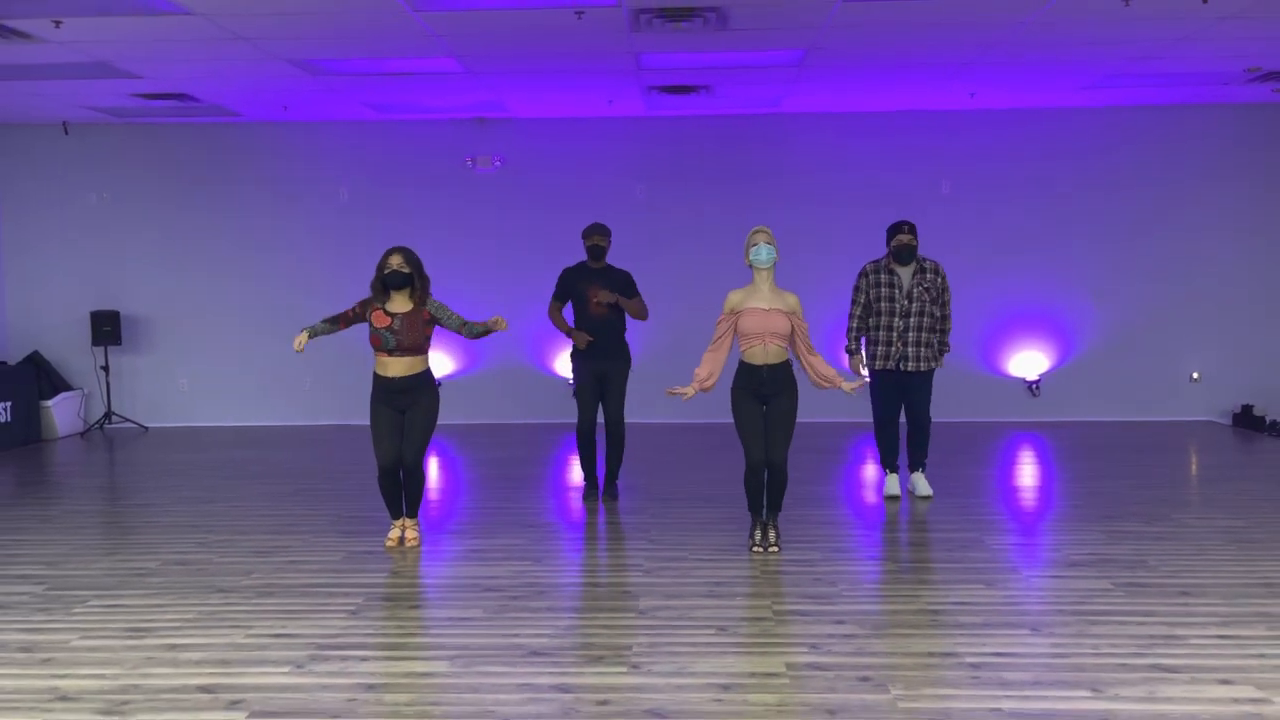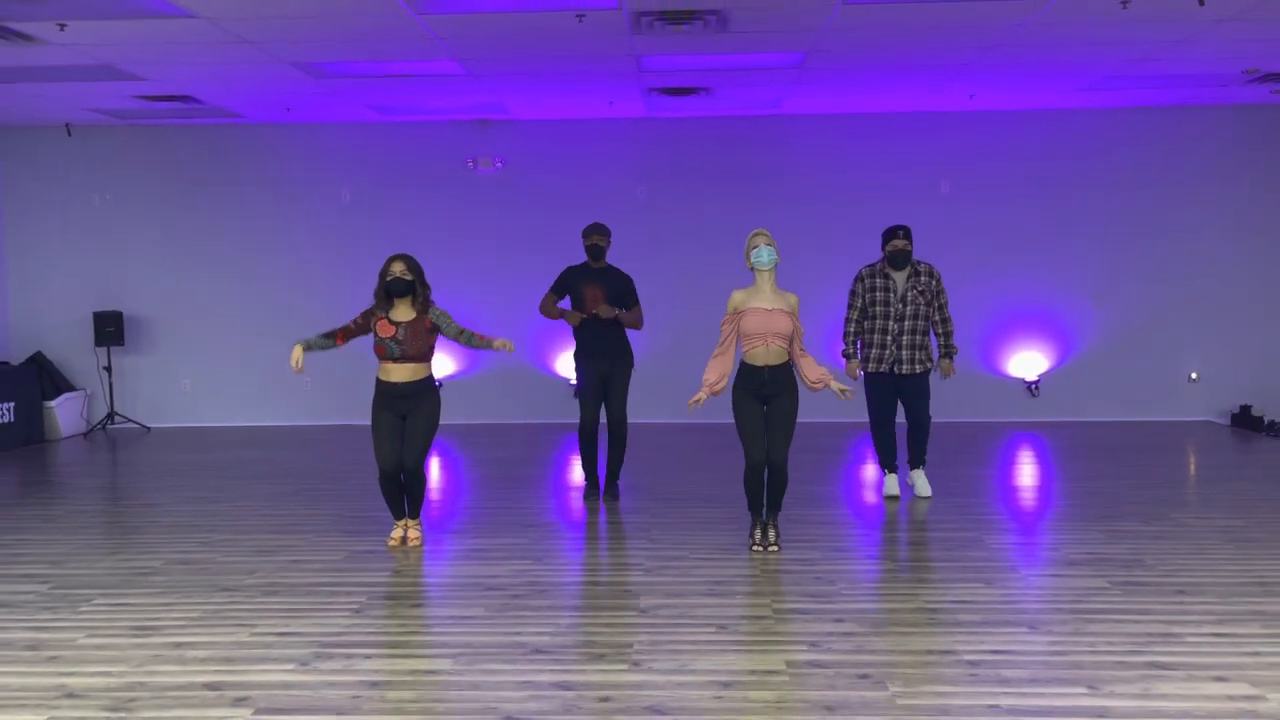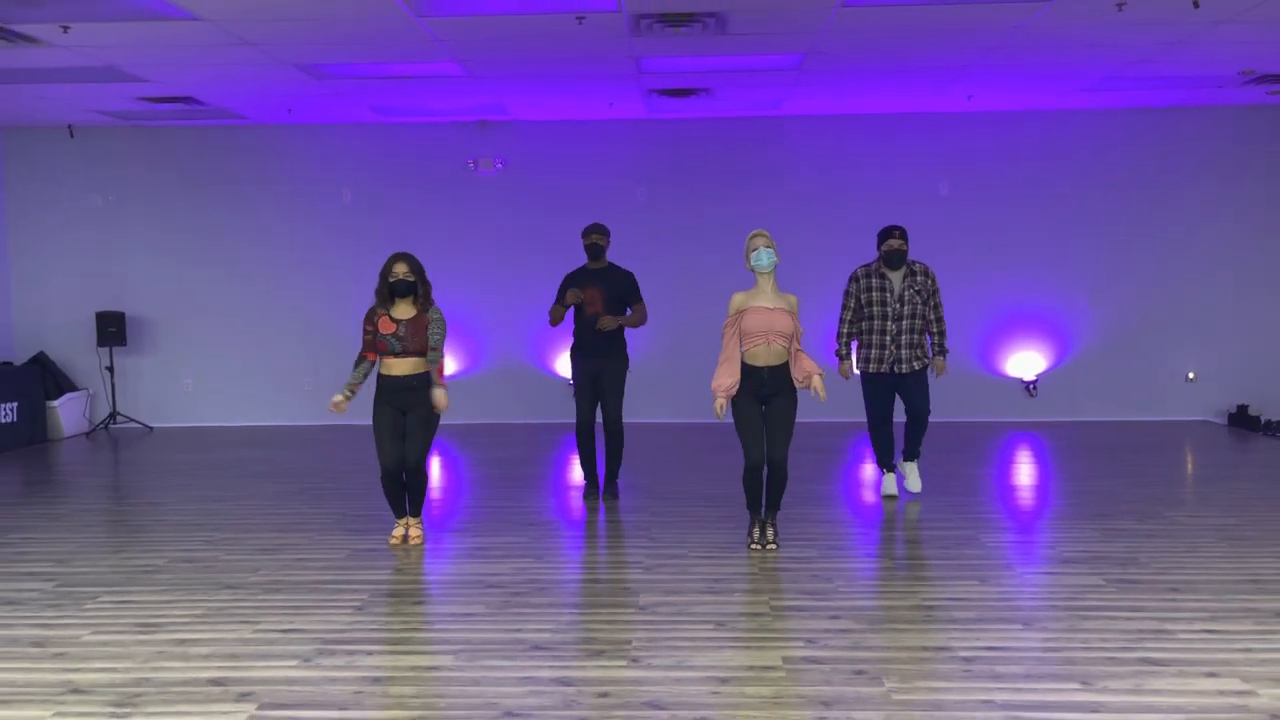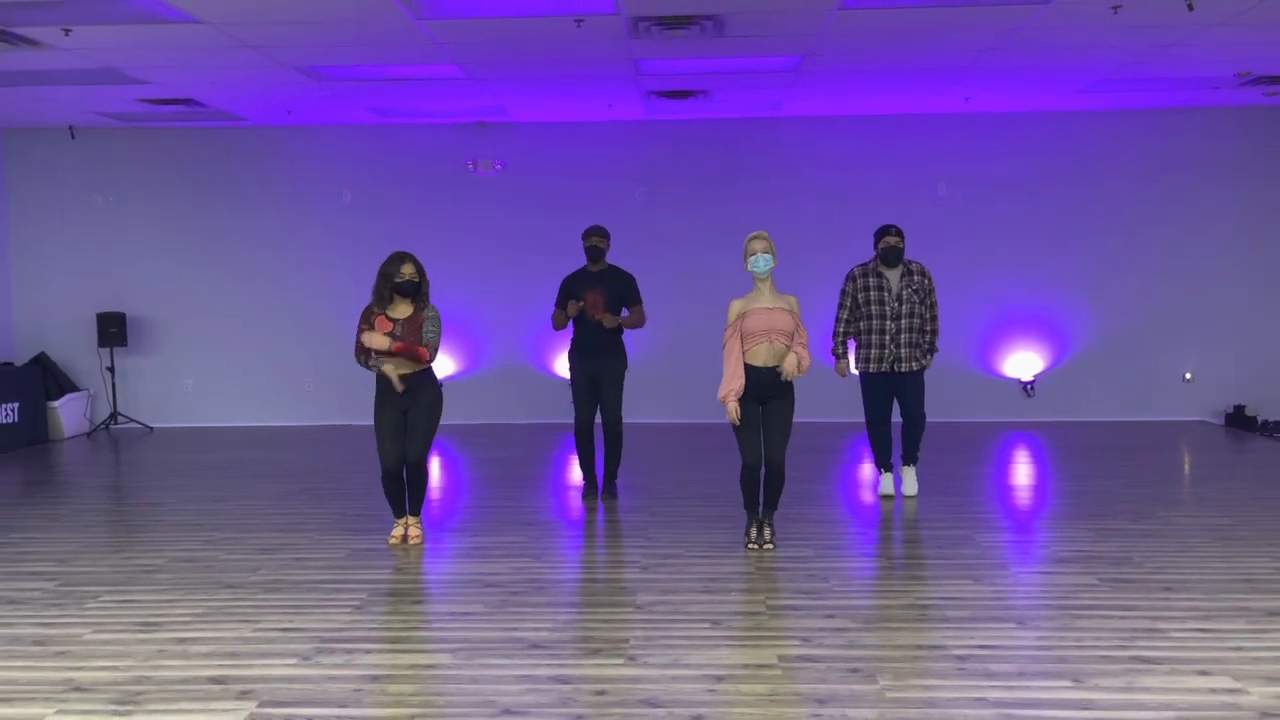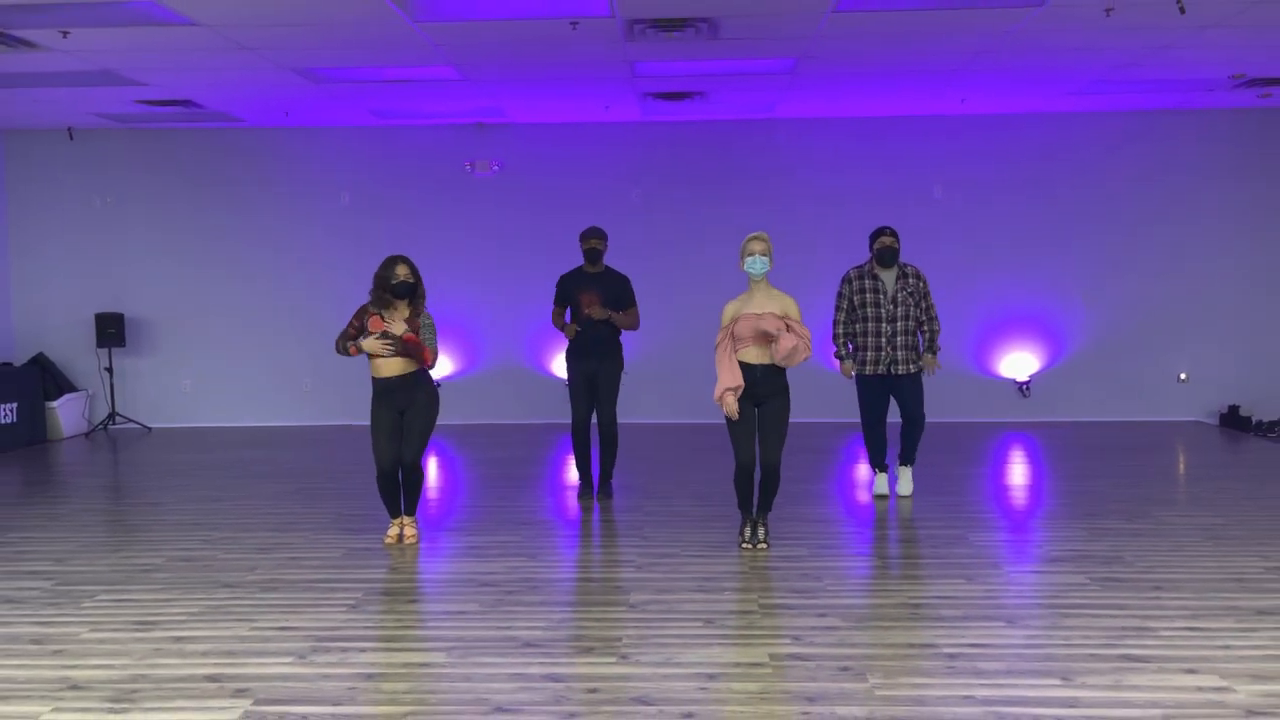
dt=0.2s
person 1, frame 1
left shoulder: (791, 301)
right shoulder: (736, 298)
left elbow: (805, 348)
right elbow: (718, 345)
left wrist: (838, 381)
right wrist: (696, 384)
left hip: (782, 383)
right hip: (747, 384)
left knee: (777, 460)
right knee: (755, 460)
left ankle: (772, 523)
right ankle: (756, 523)
person 1, frame 2
left shoulder: (791, 301)
right shoulder: (738, 298)
left elbow: (798, 350)
right elbow: (725, 347)
left wrist: (826, 380)
right wrist: (708, 387)
left hip: (782, 384)
right hip: (748, 384)
left knee: (778, 460)
right knee: (755, 459)
left ankle: (773, 522)
right ankle: (757, 523)
person 1, frame 3
left shoulder: (791, 301)
right shoulder: (740, 300)
left elbow: (795, 349)
right elbow: (730, 349)
left wrist: (812, 374)
right wrist: (722, 391)
left hip: (781, 385)
right hip: (748, 384)
left knee: (778, 459)
right knee: (754, 459)
left ankle: (771, 521)
right ankle: (755, 521)
person 1, frame 4
left shoulder: (790, 303)
right shoulder: (739, 305)
left elbow: (799, 344)
right elbow: (731, 352)
left wrist: (795, 358)
right wrist: (729, 395)
left hip: (779, 387)
right hip: (747, 385)
left knee: (775, 460)
right knee: (752, 460)
left ankle: (768, 520)
right ankle: (752, 521)
person 1, frame 5
left shoulder: (786, 303)
right shoulder: (733, 307)
left elbow: (803, 346)
right elbow: (724, 352)
left wrist: (777, 336)
right wrist: (727, 392)
left hip: (775, 385)
right hip: (743, 384)
left knee: (771, 462)
right knee: (745, 461)
left ankle: (763, 519)
right ankle: (746, 520)
person 2, frame 1
left shoulder: (429, 307)
right shoulder: (371, 307)
left elbow: (465, 327)
right elbow: (338, 322)
left wrist: (490, 326)
right wrist: (308, 332)
left hip: (421, 392)
right hip: (384, 393)
left knee: (412, 460)
right knee: (387, 462)
left ankle: (412, 522)
right ankle: (396, 521)
person 2, frame 2
left shoulder: (431, 315)
right shoulder: (374, 316)
left elbow: (461, 334)
right elbow: (340, 335)
left wrist: (492, 342)
right wrist: (304, 346)
left hip: (423, 398)
right hip: (386, 399)
left knee: (412, 464)
right knee: (388, 466)
left ankle: (414, 522)
right ankle: (399, 522)
person 2, frame 3
left shoulder: (431, 314)
right shoulder: (376, 315)
left elbow: (436, 353)
right elbow: (367, 357)
left wrist: (439, 386)
right wrist: (348, 392)
left hip: (421, 393)
right hip: (387, 394)
left knee: (414, 462)
right knee: (390, 465)
left ankle: (415, 521)
right ankle: (400, 520)
person 2, frame 4
left shoulder: (427, 313)
right shoulder: (373, 313)
left elbow: (427, 353)
right elbow: (362, 354)
left wrist: (390, 345)
right wrist: (386, 367)
left hip: (424, 390)
right hip: (389, 393)
left knee: (415, 459)
right knee: (390, 463)
left ankle: (415, 520)
right ankle: (400, 520)
person 2, frame 5
left shoulder: (422, 318)
right shoulder: (368, 312)
left elbow: (429, 360)
right elbow: (341, 344)
left wrist: (405, 334)
right wrist: (362, 345)
left hip: (419, 392)
right hip: (384, 396)
left knee: (410, 459)
right knee: (385, 464)
left ankle: (410, 519)
right ankle: (395, 520)
person 3, frame 1
left shoulder: (621, 277)
right shoulder: (571, 275)
left elbow: (643, 314)
right elbow: (554, 311)
left wrist: (616, 298)
right wrist: (572, 333)
left hip: (617, 359)
right hip: (585, 360)
left knee: (614, 421)
right knee: (586, 421)
left ankle: (611, 481)
right ankle: (590, 481)
person 3, frame 2
left shoulder: (622, 279)
right shoulder: (572, 275)
left elbow: (638, 321)
right elbow: (545, 306)
left wrist: (616, 313)
right wrist: (566, 314)
left hip: (619, 360)
right hip: (587, 359)
left knee: (617, 420)
right knee: (588, 421)
left ankle: (612, 481)
right ankle: (591, 481)
person 3, frame 3
left shoulder: (623, 278)
right shoulder: (573, 278)
left elbow: (642, 316)
right elbow: (553, 319)
left wrist: (619, 320)
right wrist: (566, 301)
left hip: (613, 359)
right hip: (582, 358)
left knee: (613, 419)
right knee: (584, 421)
left ankle: (612, 481)
right ankle: (591, 481)
person 3, frame 4
left shoulder: (623, 279)
right shoulder: (571, 282)
left elbow: (639, 317)
right elbow: (556, 324)
left wrist: (618, 320)
right wrist: (567, 313)
left hip: (612, 360)
right hip: (581, 360)
left knee: (612, 420)
right knee: (583, 421)
left ankle: (610, 480)
right ankle: (589, 480)
person 3, frame 5
left shoulder: (619, 281)
right shoulder: (568, 280)
left elbow: (634, 322)
right elbow: (556, 314)
left wrist: (609, 315)
right wrist: (564, 326)
left hip: (609, 360)
right hip: (578, 360)
left knee: (607, 419)
right knee: (580, 420)
left ankle: (605, 480)
right ankle: (585, 480)
person 4, frame 1
left shoulder: (934, 272)
right shoulder: (871, 272)
left elbow: (943, 314)
right elbow: (858, 314)
left wrist: (941, 348)
right wrist: (854, 349)
left hip: (921, 361)
right hip: (882, 361)
left knee: (920, 418)
right knee: (885, 418)
left ankle: (917, 473)
right ankle: (891, 474)
person 4, frame 2
left shoulder: (929, 275)
right shoulder: (866, 277)
left elbow: (941, 317)
right elbow: (853, 318)
left wrist: (946, 353)
right wrist: (852, 355)
left hip: (915, 363)
right hip: (876, 363)
left knee: (919, 418)
right knee: (881, 420)
left ankle: (916, 470)
right ankle: (890, 474)
person 4, frame 3
left shoulder: (924, 275)
right shoulder: (860, 277)
left elbow: (935, 316)
right elbow: (848, 319)
left wrist: (939, 352)
right wrist: (844, 355)
left hip: (913, 362)
right hip: (874, 363)
left knee: (919, 413)
right knee: (879, 419)
left ankle: (910, 460)
right ankle: (888, 473)
person 4, frame 4
left shoulder: (920, 274)
right shoulder: (857, 276)
left elbow: (930, 315)
right elbow: (844, 318)
left wrist: (929, 350)
right wrist: (840, 354)
left hip: (911, 362)
right hip: (872, 362)
left knee: (914, 416)
right knee: (877, 420)
left ankle: (909, 467)
right ankle: (885, 473)
person 4, frame 5
left shoulder: (915, 277)
right shoulder: (853, 278)
left elbow: (929, 317)
right elbow: (841, 320)
left wrist: (930, 350)
right wrist: (844, 355)
left hip: (908, 364)
right hip: (869, 364)
left knee: (914, 417)
right knee: (873, 421)
left ankle: (905, 467)
right ankle: (880, 473)
